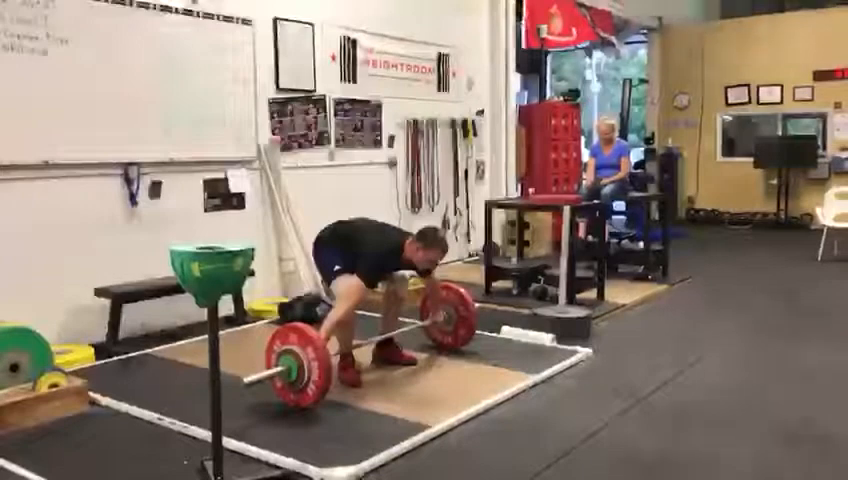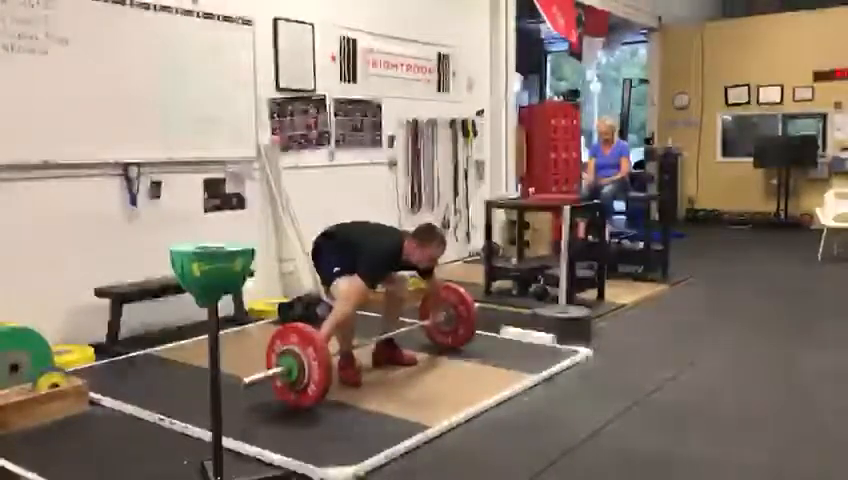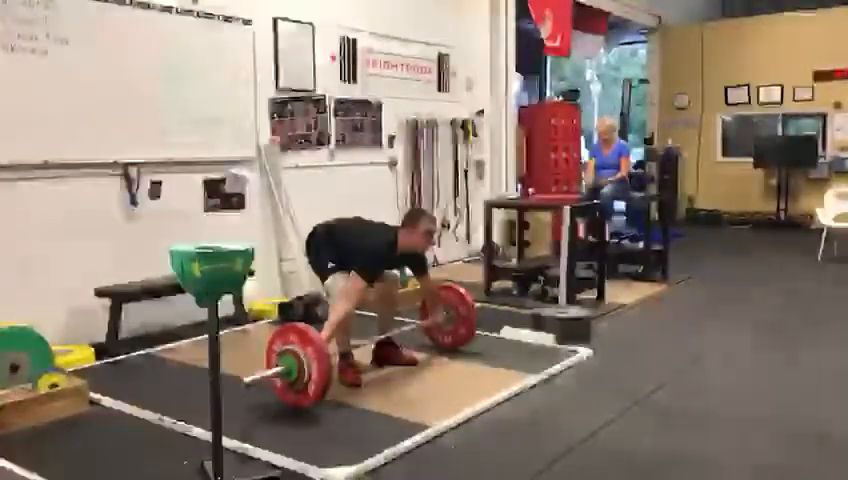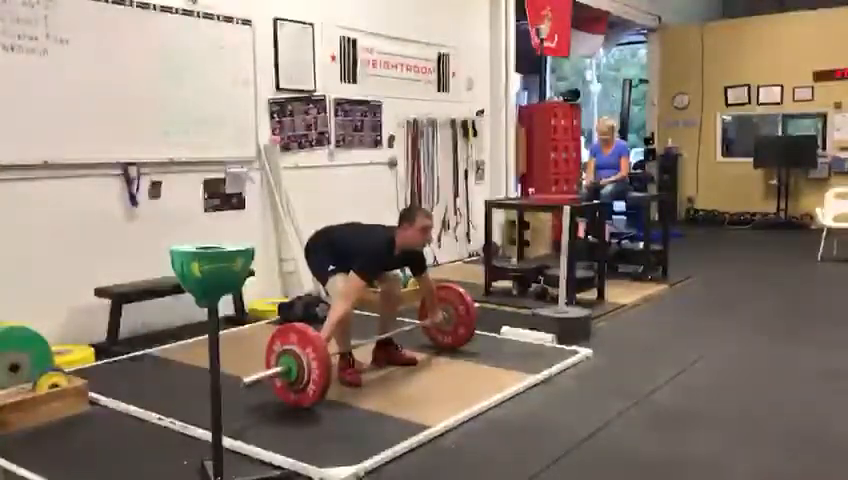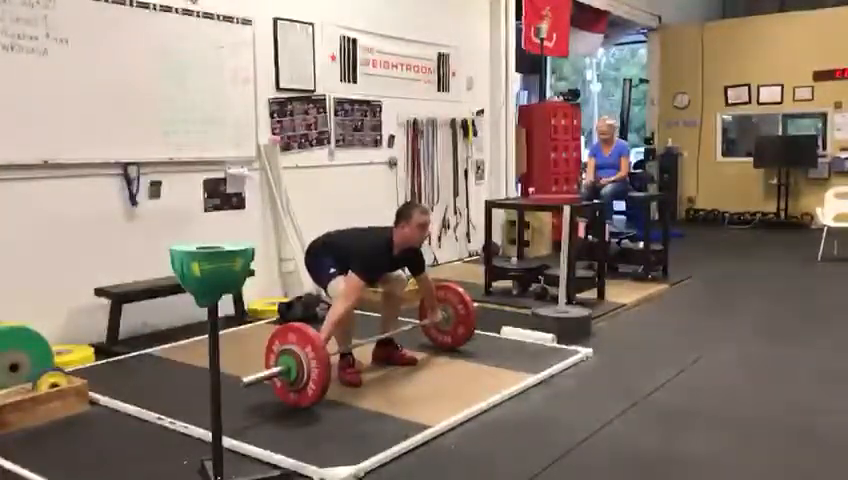
dt=1s
person 1, frame 1
left shoulder: (417, 251)
right shoulder: (383, 254)
left elbow: (430, 283)
right elbow: (349, 300)
left wrist: (437, 312)
left hip: (357, 244)
right hip: (330, 246)
left knee: (399, 283)
right knee: (347, 296)
left ankle: (385, 347)
right ankle: (346, 360)
person 1, frame 2
left shoulder: (418, 253)
right shoulder: (383, 255)
left elbow: (432, 283)
right elbow: (348, 302)
left hip: (356, 248)
right hip: (328, 249)
left knee: (398, 284)
right knee: (347, 296)
left ankle: (385, 347)
right ankle: (346, 360)
person 1, frame 3
left shoulder: (413, 252)
right shoulder: (378, 249)
left elbow: (426, 284)
right elbow: (349, 299)
left wrist: (436, 312)
right wrist: (322, 340)
left hip: (349, 243)
right hip: (323, 244)
left knee: (391, 282)
right knee: (342, 292)
left ankle: (384, 347)
right ankle: (345, 360)
person 1, frame 4
left shoulder: (412, 251)
right shoulder: (377, 249)
left elbow: (426, 283)
right elbow: (347, 298)
left wrist: (434, 312)
left hip: (349, 249)
right hip: (322, 250)
left knee: (393, 284)
right knee: (343, 293)
left ankle: (384, 347)
right ankle: (345, 360)
person 1, frame 5
left shoulder: (410, 250)
right shoulder: (374, 250)
left elbow: (424, 282)
right elbow: (347, 299)
left wrist: (434, 311)
right wrist: (320, 342)
left hip: (348, 254)
right hip: (322, 256)
left knee: (397, 282)
right knee: (345, 295)
left ankle: (385, 346)
right ankle: (346, 359)
